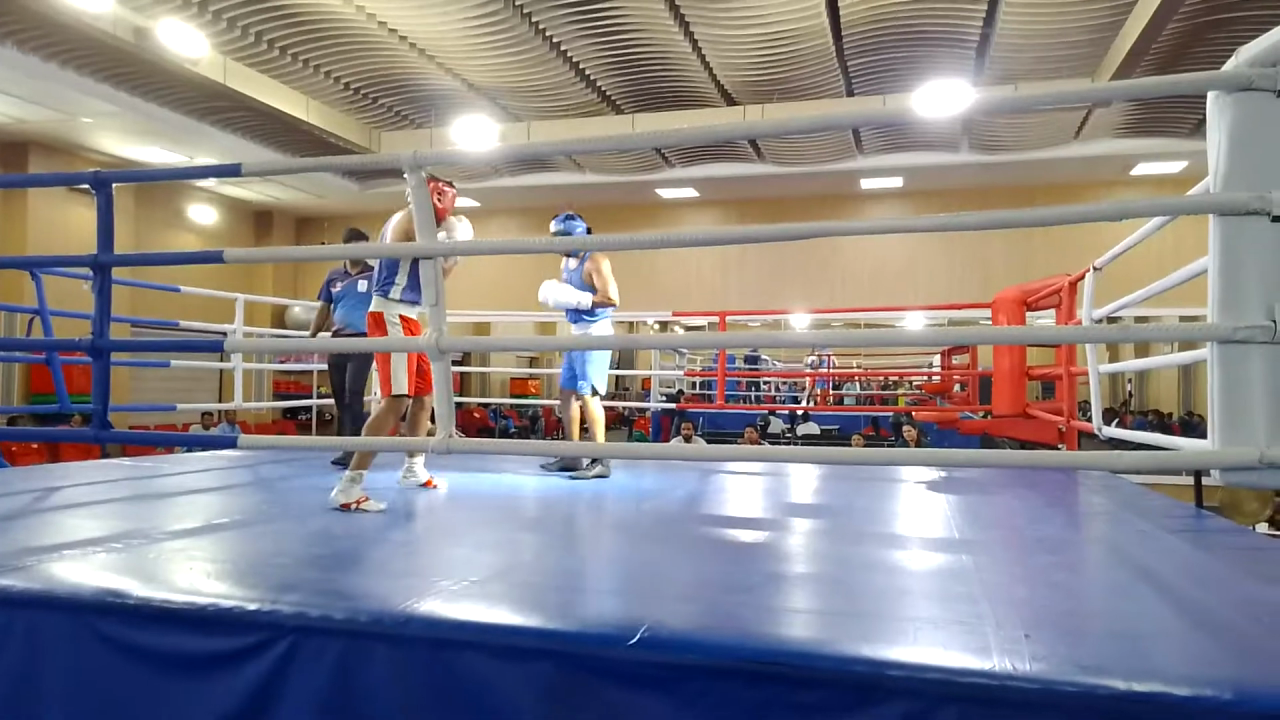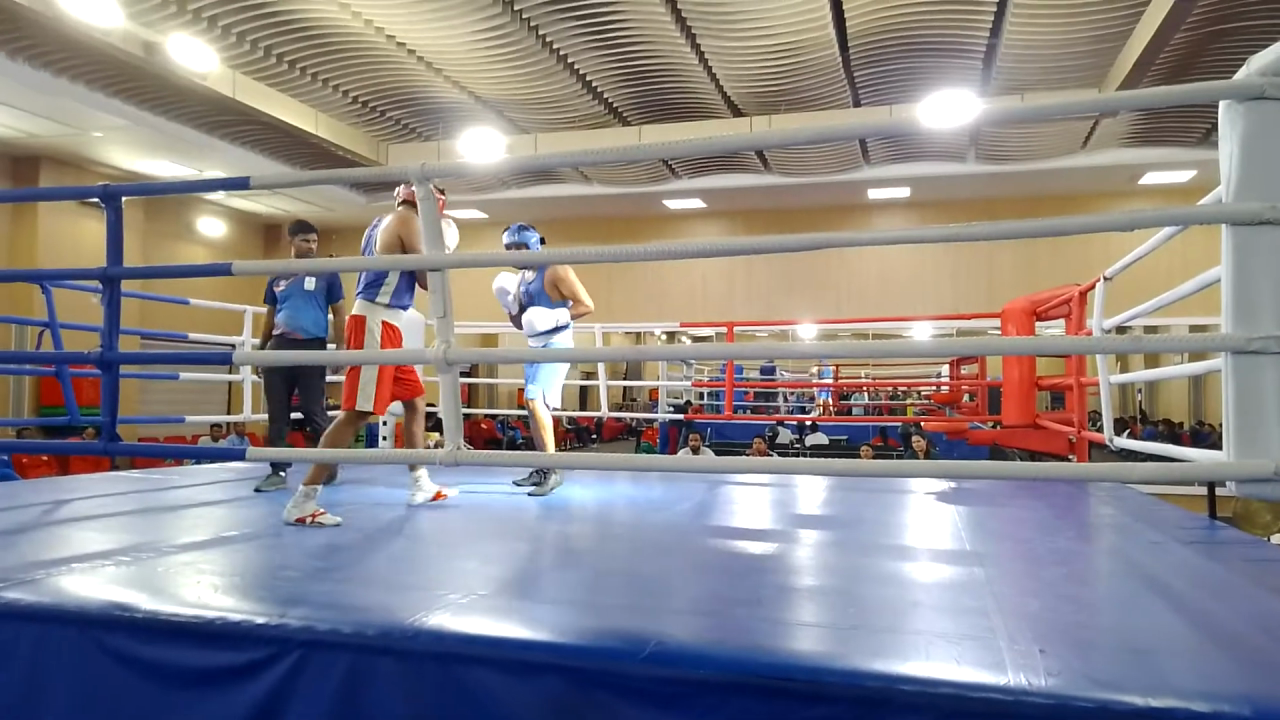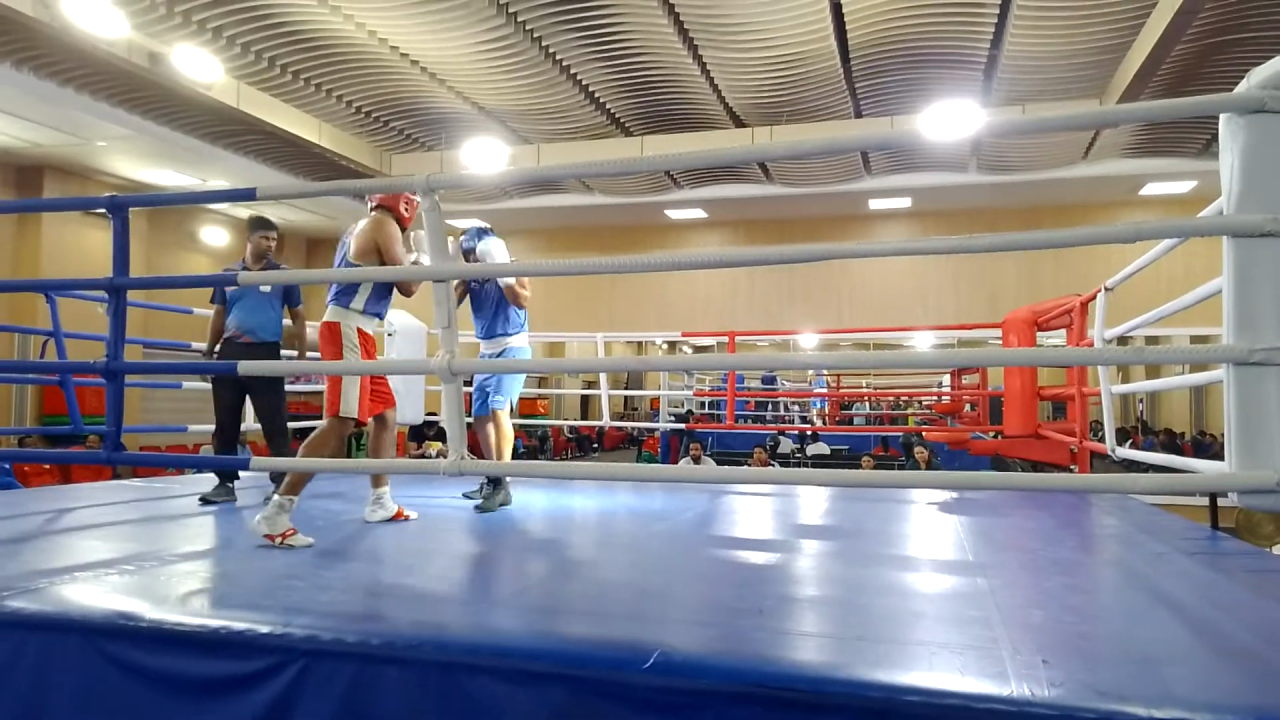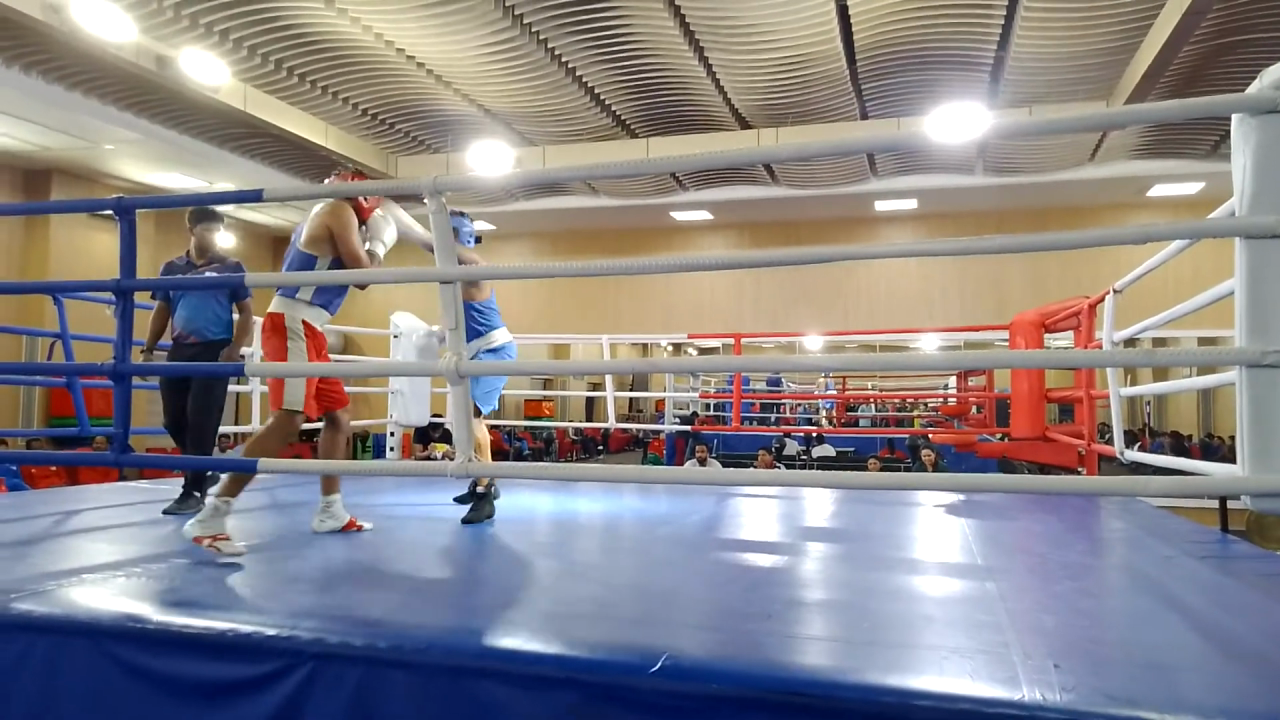
dt=1s
person 1, frame 1
left shoulder: (405, 221)
right shoulder: (416, 216)
right elbow: (440, 271)
left wrist: (445, 241)
right wrist: (458, 242)
left hip: (404, 317)
right hip: (392, 316)
left knee: (423, 394)
right knee: (396, 400)
left ankle: (413, 468)
right ankle: (348, 487)
person 1, frame 2
left shoulder: (382, 223)
right shoulder: (407, 219)
right elbow: (427, 279)
right wrist: (442, 249)
left hip: (385, 326)
right hip: (375, 323)
left knee: (415, 402)
right knee: (357, 414)
left ankle: (419, 482)
right ankle: (302, 502)
person 1, frame 3
left shoulder: (357, 231)
right shoulder: (383, 225)
right elbow: (408, 286)
left wrist: (409, 260)
right wrist: (423, 258)
left hip: (359, 334)
right hip: (348, 333)
left knee: (385, 414)
right knee: (340, 423)
left ankle: (380, 502)
right ankle: (275, 515)
person 1, frame 4
left shoulder: (326, 218)
right shoulder: (339, 212)
right elbow: (363, 275)
left wrist: (373, 237)
right wrist: (380, 244)
left hip: (305, 329)
right hip: (292, 326)
left knee: (339, 418)
right knee: (287, 422)
left ankle: (331, 511)
right ankle: (210, 517)
person 2, frame 1
left shoulder: (596, 261)
right shoulder: (566, 263)
left elbow: (611, 298)
left wrist: (576, 298)
right wrist: (555, 299)
left hip: (596, 334)
right hip: (578, 335)
left knee: (588, 395)
right knee: (567, 393)
left ankle: (600, 461)
right ankle: (572, 456)
person 2, frame 2
left shoulder: (556, 270)
right shoulder: (520, 279)
left elbow: (586, 305)
left wrist: (554, 317)
right wrist: (508, 304)
left hip: (556, 344)
right hip: (535, 346)
left knee: (534, 400)
right knee: (536, 405)
left ankle: (552, 471)
right ankle: (544, 469)
person 2, frame 3
right shoulder: (468, 277)
left elbow: (522, 300)
left wrist: (502, 269)
left hip: (514, 349)
right hip: (488, 353)
left knee: (498, 409)
right knee: (482, 416)
left ankle: (503, 483)
right ankle: (493, 480)
person 2, frame 4
left shoulder: (469, 262)
right shoulder: (455, 267)
left wrist: (412, 227)
left hip: (494, 350)
right hip: (482, 351)
left knee: (469, 415)
right knee: (470, 418)
left ankle: (484, 493)
right ankle: (485, 485)
person 3, frame 1
left shoulder: (376, 276)
right shoulder: (333, 276)
right elbow: (323, 310)
right wrist: (311, 338)
left hip: (363, 341)
left knee: (353, 394)
right knee: (341, 398)
left ankle: (352, 447)
person 3, frame 2
left shoulder: (327, 274)
right shoulder: (276, 276)
left elbow: (339, 313)
right elbow: (270, 315)
left wrist: (340, 349)
right wrist: (260, 350)
left hip: (312, 348)
right hip: (279, 348)
left knee: (312, 409)
right knee: (277, 412)
right ankle: (278, 471)
person 3, frame 3
right shoulder: (228, 274)
left elbow: (297, 318)
right elbow: (218, 316)
left wrist: (302, 355)
right wrist: (208, 352)
left hip: (265, 354)
right hip: (229, 353)
left knee: (273, 422)
right knee: (226, 422)
left ankle: (282, 482)
right ankle: (225, 483)
person 3, frame 4
left shoulder: (231, 267)
right shoulder: (171, 268)
left elbow: (246, 312)
right elbow: (161, 311)
left wrist: (236, 347)
right wrist: (148, 350)
left hip: (213, 353)
right hip: (178, 352)
left knee: (201, 424)
right knee: (173, 421)
left ankle: (193, 492)
right ankle: (202, 474)
